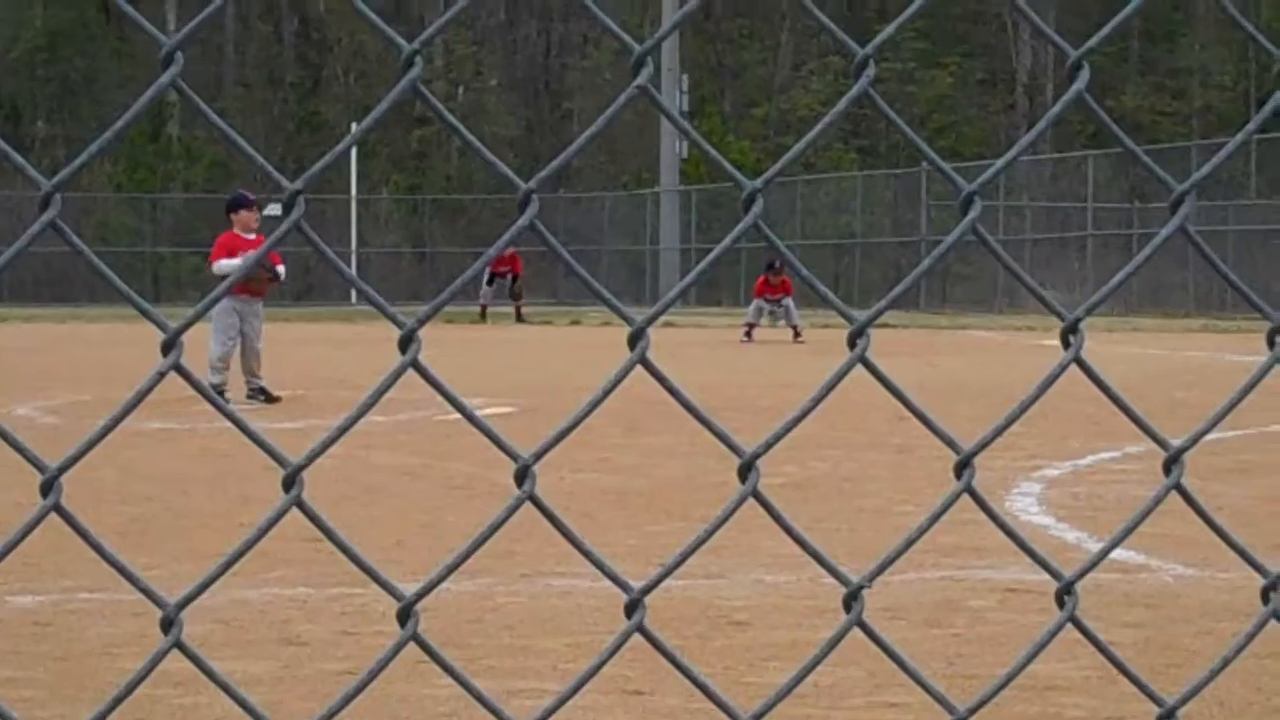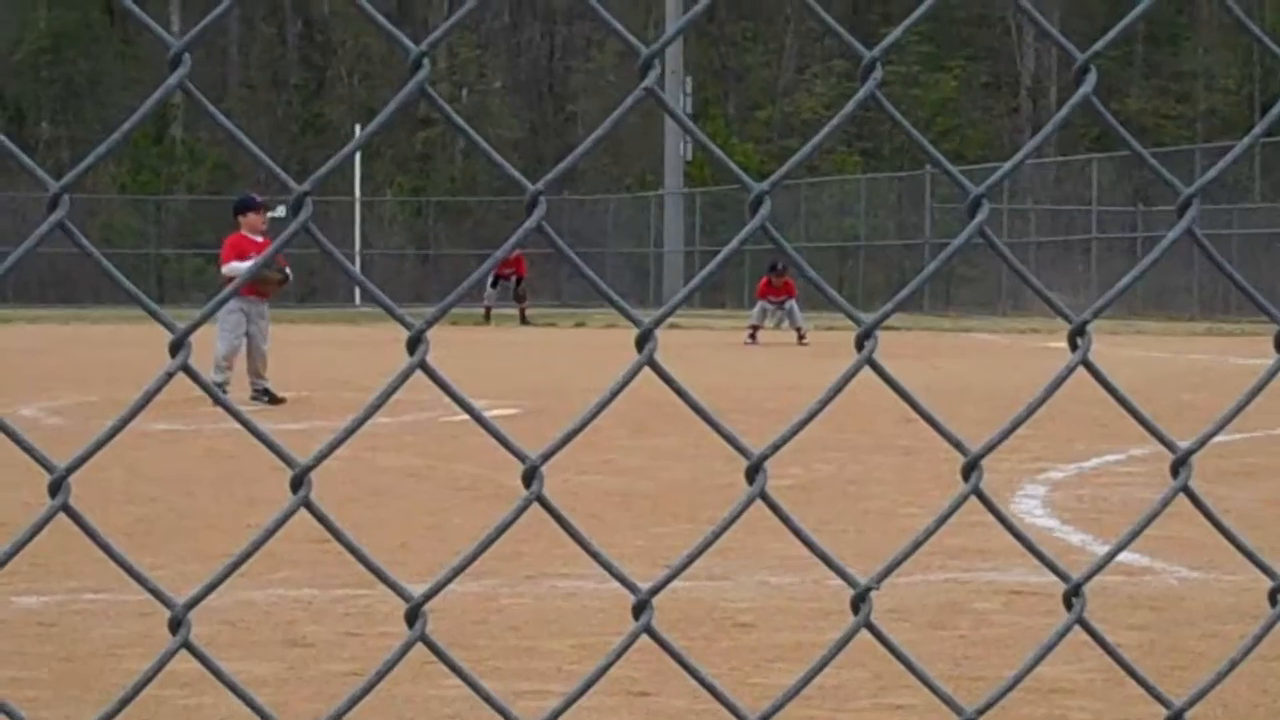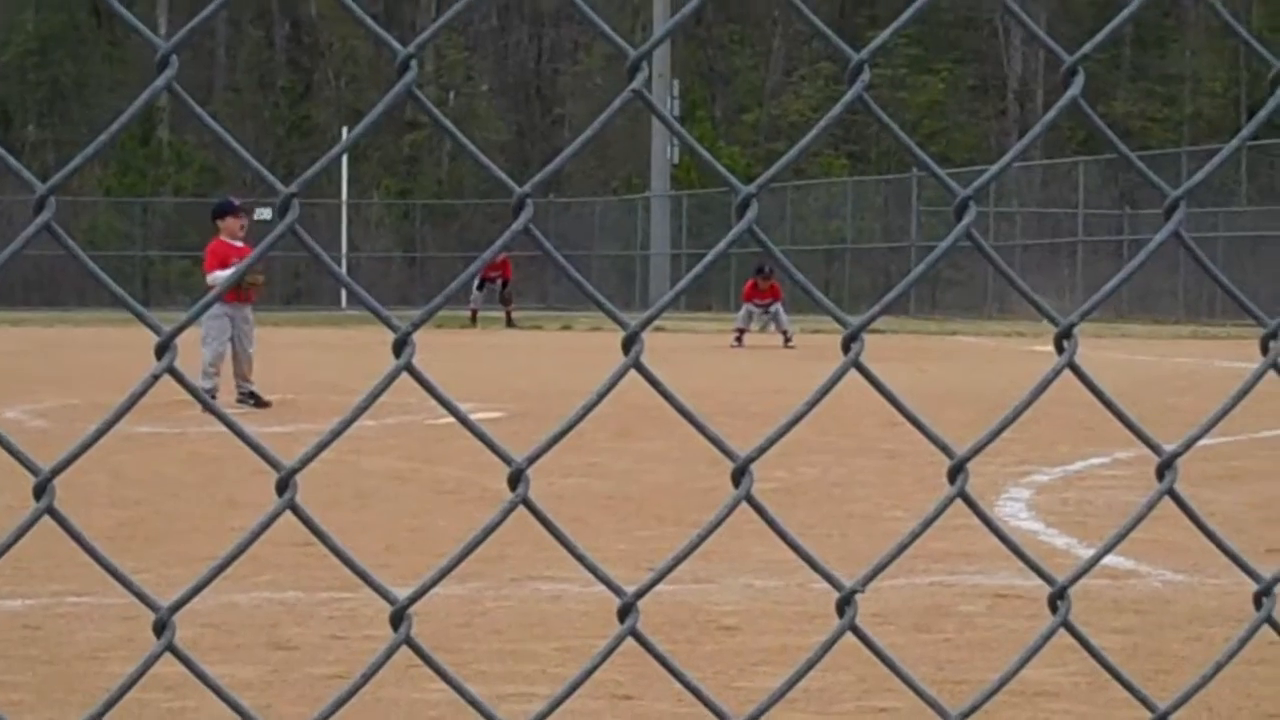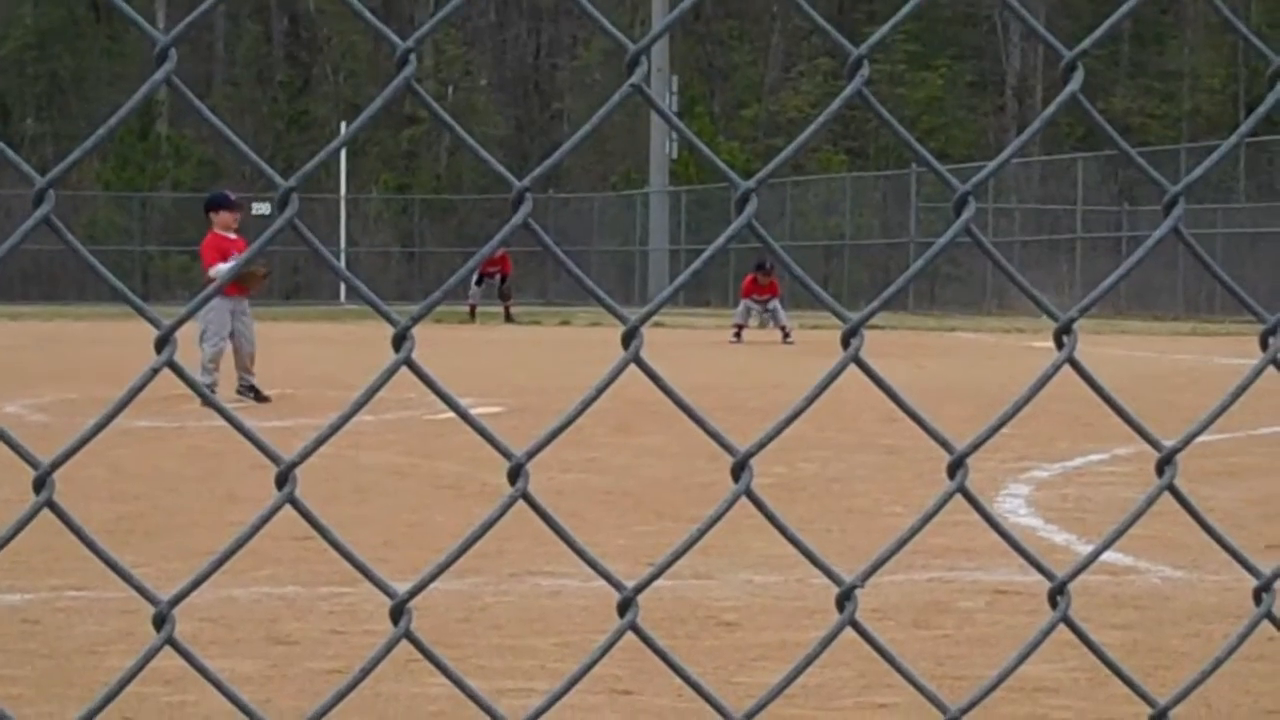
dt=0.2s
person 1, frame 1
left shoulder: (262, 242)
right shoulder: (225, 240)
left elbow: (280, 267)
right elbow: (217, 266)
left wrist: (273, 274)
right wrist: (243, 263)
left hip: (254, 302)
right hip: (229, 300)
left knee: (253, 346)
right knee: (224, 345)
left ankle: (255, 387)
right ankle: (216, 387)
person 1, frame 2
left shoulder: (269, 245)
right shoulder: (233, 242)
left elbow: (283, 270)
right elbow: (226, 268)
left wrist: (282, 276)
right wrist: (255, 264)
left hip: (259, 303)
right hip: (235, 301)
left knee: (259, 348)
right knee: (228, 345)
left ankle: (259, 388)
right ankle: (218, 386)
person 1, frame 3
left shoulder: (246, 249)
right shoulder: (215, 248)
left elbow: (255, 275)
right elbow: (211, 277)
left wrist: (254, 278)
right wrist: (237, 272)
left hip: (243, 308)
right hip: (219, 307)
left knee: (245, 352)
right knee: (215, 350)
left ankle: (245, 392)
right ankle: (208, 393)
person 1, frame 4
left shoulder: (240, 241)
right shoulder: (211, 242)
right elbow: (214, 271)
left hip: (240, 301)
right hip: (217, 301)
left knee: (247, 345)
right knee: (214, 345)
left ankle: (246, 384)
right ankle: (207, 388)
